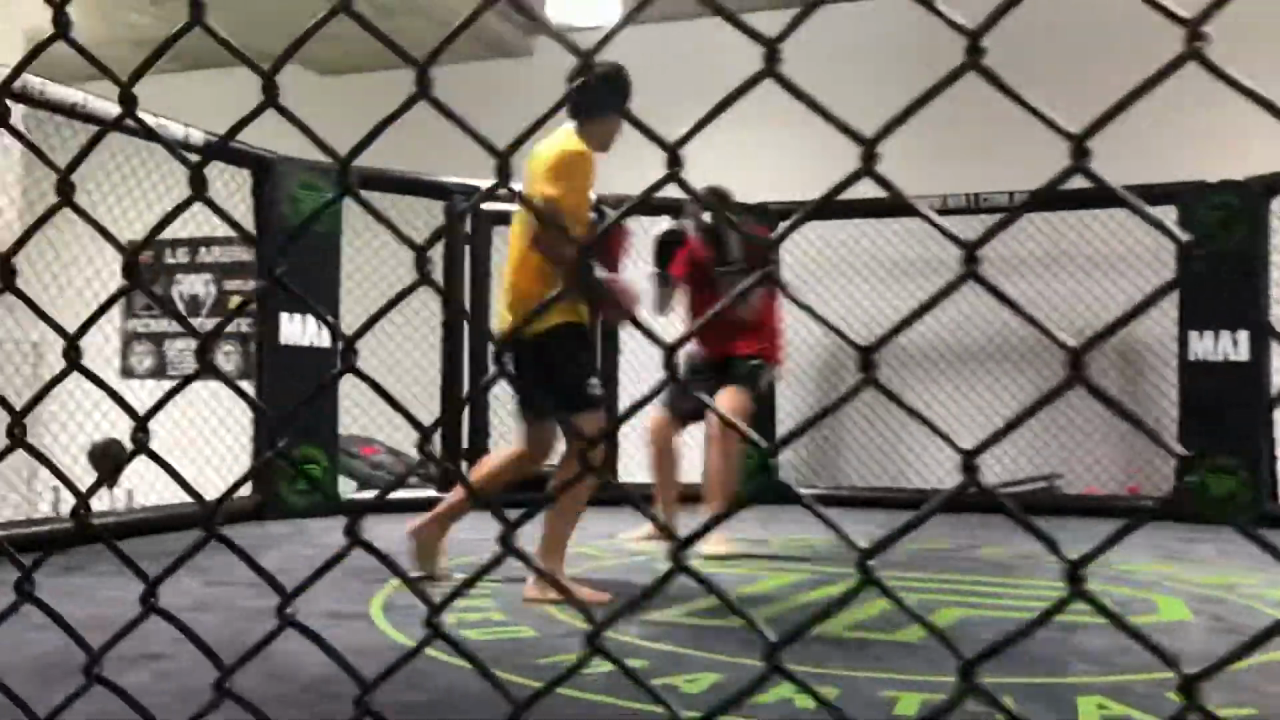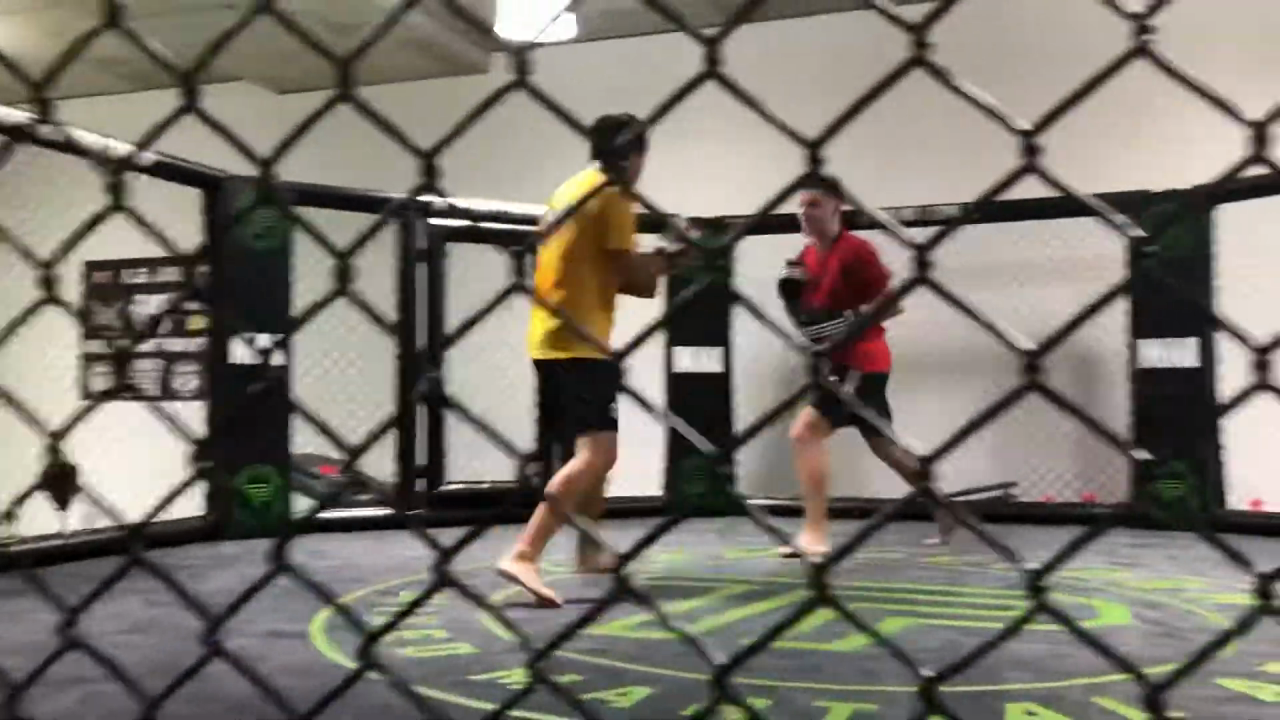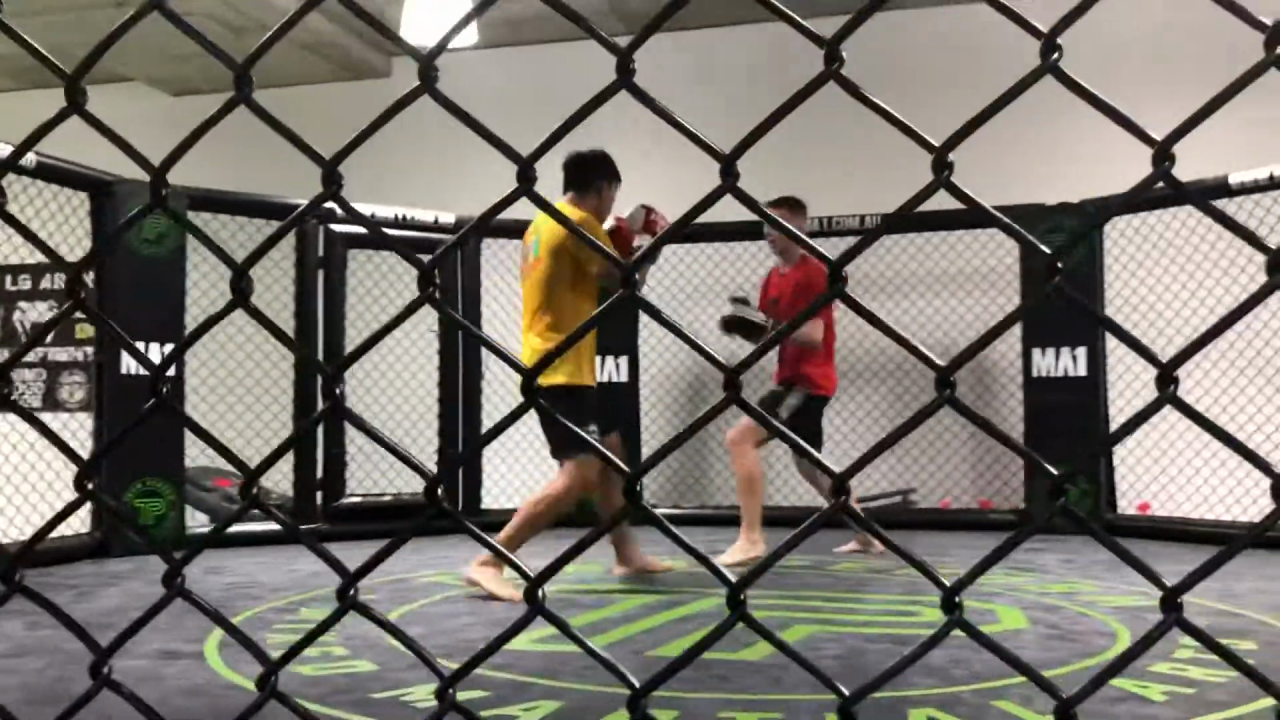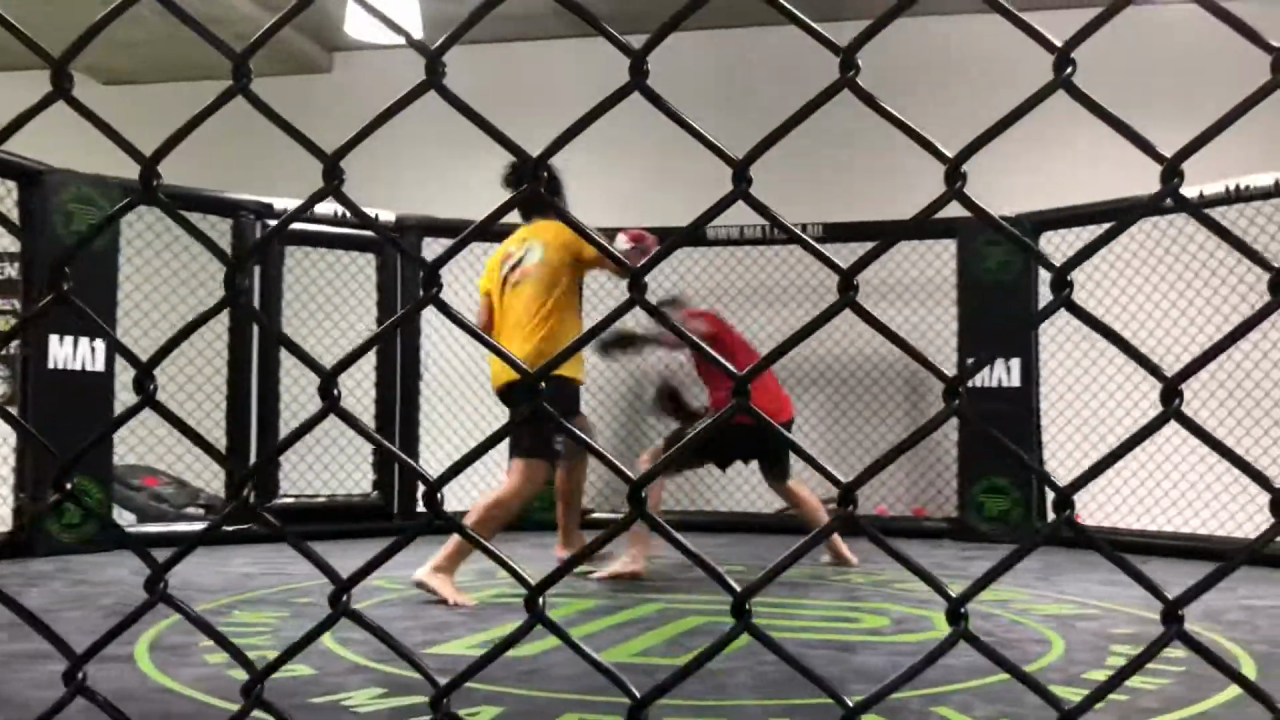
dt=0.5s
person 1, frame 1
left shoulder: (554, 148)
right shoulder: (574, 154)
right elbow: (546, 230)
right wrist: (598, 284)
left hip: (528, 316)
right hip: (552, 315)
left knee: (537, 444)
right knee: (588, 438)
left ankle: (435, 525)
right ankle: (548, 575)
person 1, frame 2
left shoulder: (569, 191)
right shoulder: (610, 196)
right elbow: (636, 276)
left wrist: (639, 272)
right wrist: (670, 258)
left hip: (553, 339)
right hip: (578, 344)
left knee: (590, 444)
right knee: (596, 452)
left ankle: (589, 551)
right ankle: (523, 554)
person 1, frame 3
left shoulder: (542, 225)
right shoulder: (577, 224)
right elbow: (615, 284)
left wrist: (608, 246)
left hip: (562, 367)
right hip: (560, 371)
left knee: (611, 453)
right knee: (577, 476)
left ankle: (627, 554)
right ankle: (487, 563)
person 1, frame 4
left shoulder: (502, 251)
right shoulder: (566, 233)
left elbow: (483, 325)
right elbow: (623, 266)
right wrist: (636, 251)
left hip: (509, 372)
right hip: (545, 372)
left knee: (578, 437)
right knee: (526, 477)
left ankle: (571, 542)
right ankle: (440, 566)
person 2, frame 1
left shoulder: (754, 246)
right shoulder: (689, 246)
left elbow: (746, 311)
right elbow: (663, 303)
left wrist: (727, 260)
right wrist: (664, 265)
left hip: (753, 355)
right hip: (708, 355)
left knee: (725, 414)
right knee: (659, 427)
right ankle: (664, 517)
person 2, frame 2
left shoulder: (856, 251)
right shoulder: (807, 254)
left elbow: (893, 304)
right elbow: (806, 318)
left wrist: (845, 324)
right wrist: (792, 296)
left hip: (860, 361)
right hip: (847, 361)
left knee: (803, 433)
right knee: (884, 445)
left ankle: (815, 535)
right ankle: (947, 514)
person 2, frame 3
left shoulder: (812, 273)
right shoulder: (773, 277)
left elbow: (812, 337)
right elbow: (769, 331)
left wrist: (760, 323)
right wrist: (750, 322)
left hip: (807, 381)
right hip: (805, 381)
left knee: (740, 438)
right knee: (807, 463)
left ankle: (750, 540)
right ankle: (866, 536)
person 2, frame 4
left shoulder: (701, 322)
left elbow: (688, 332)
left wrist: (636, 337)
right wrist: (684, 412)
left hip: (741, 417)
right hip: (779, 411)
left knee: (650, 464)
right knee: (781, 482)
left ankle: (635, 556)
right ankle: (838, 549)
